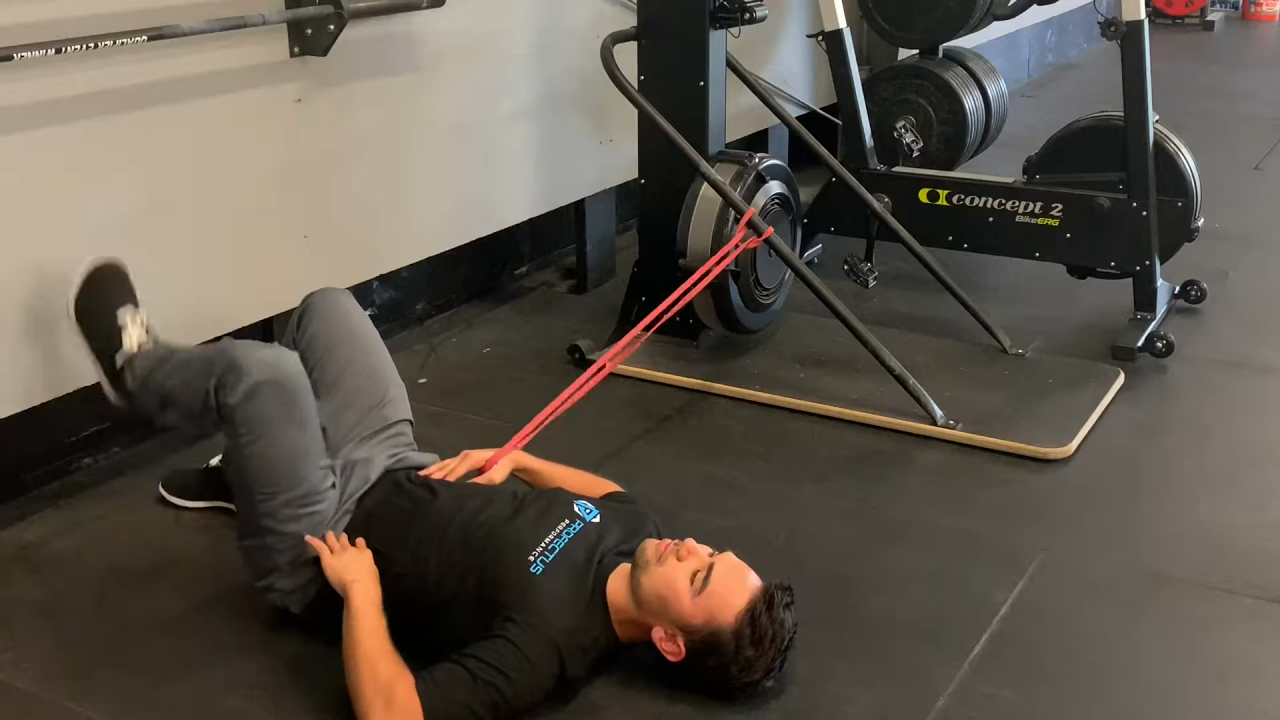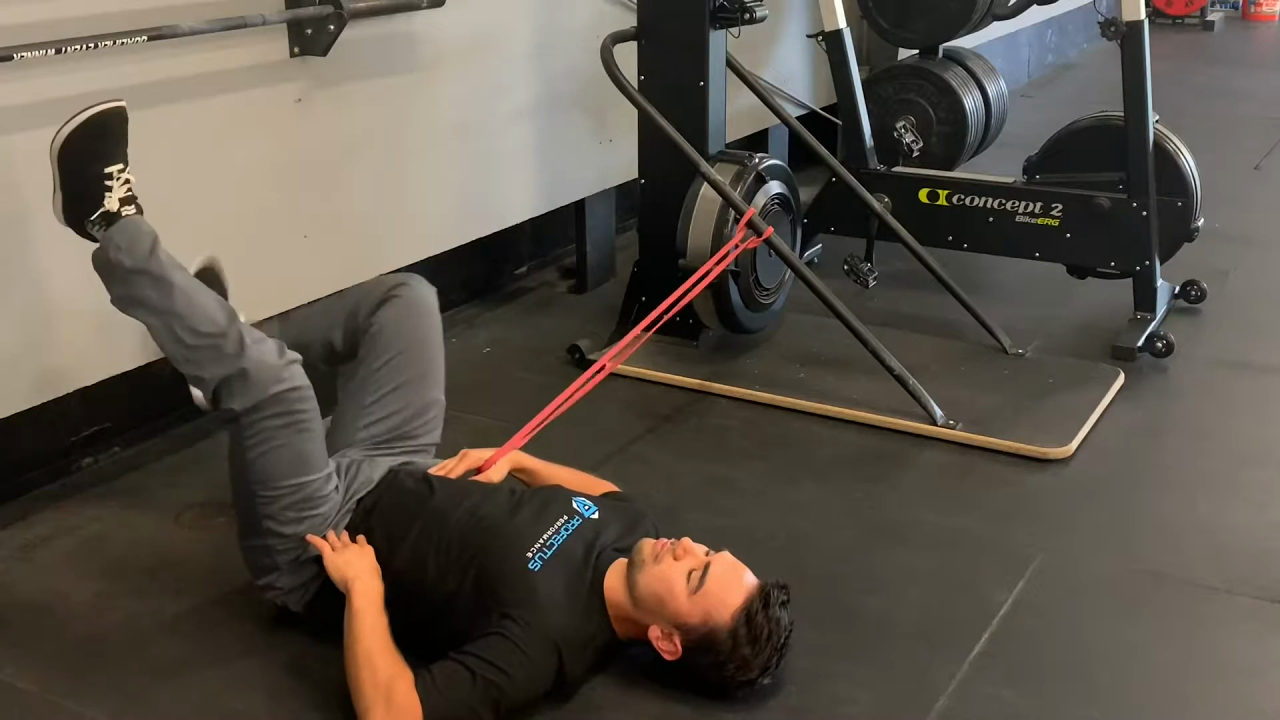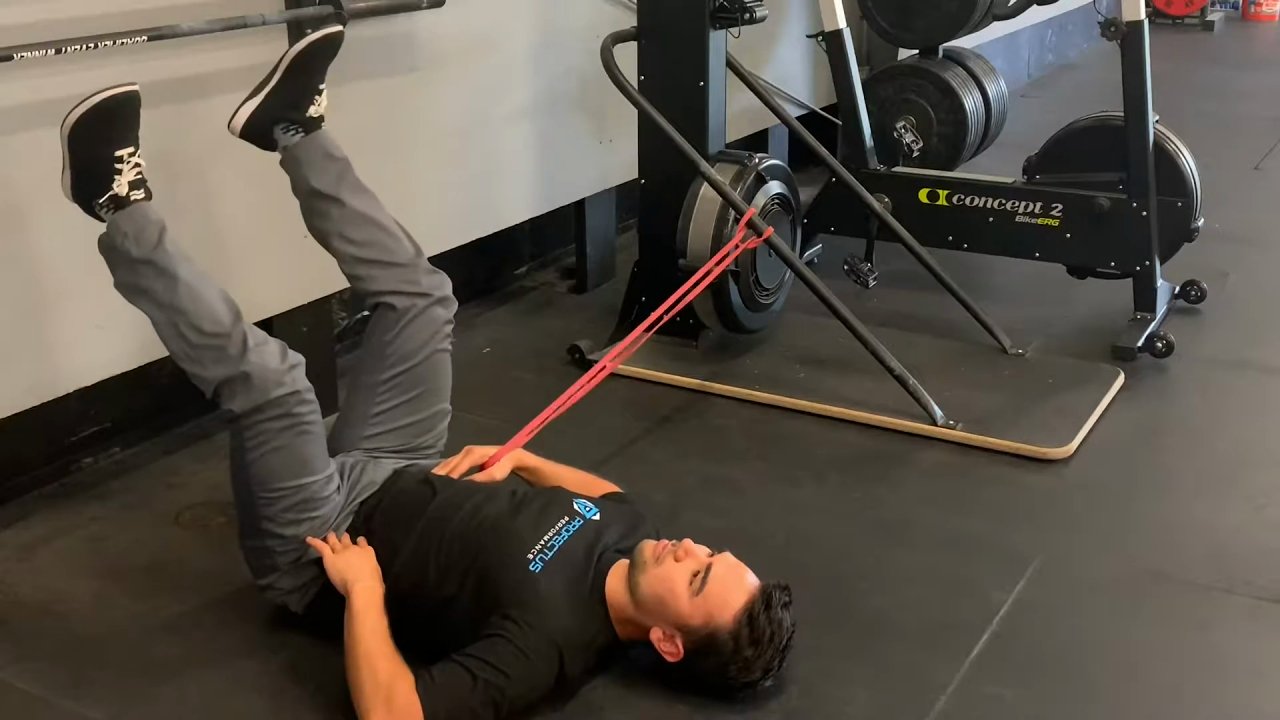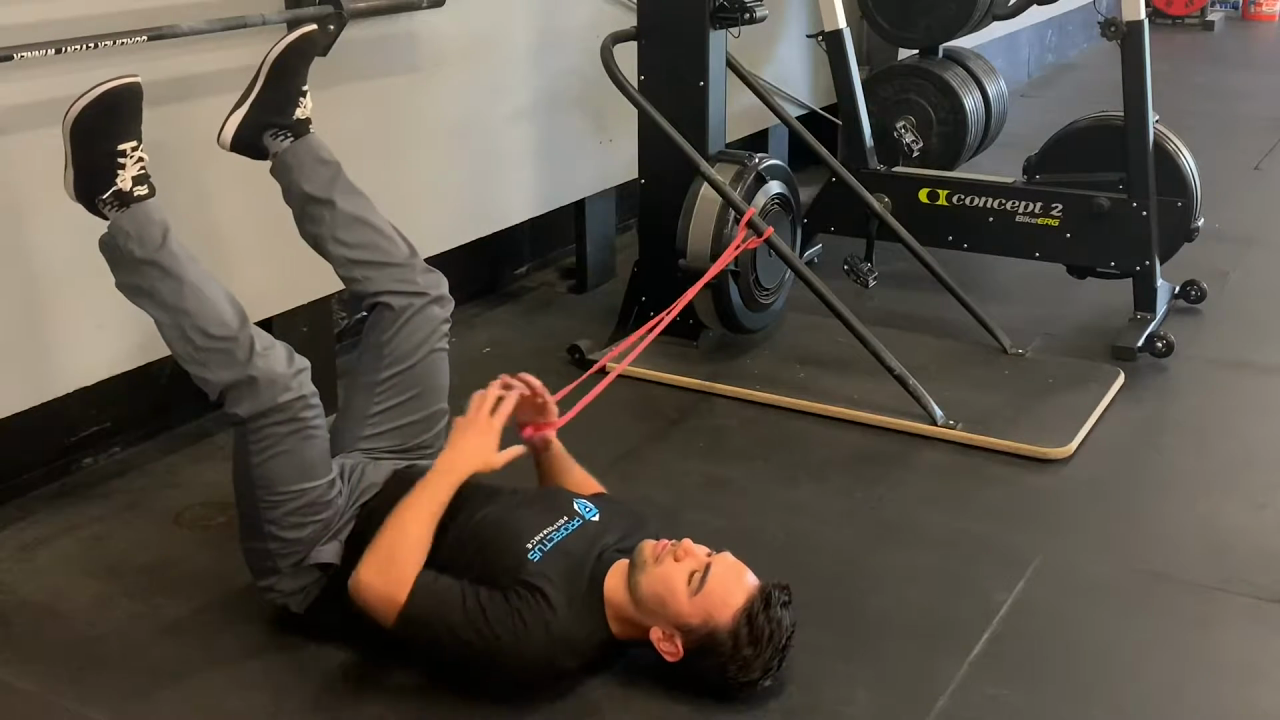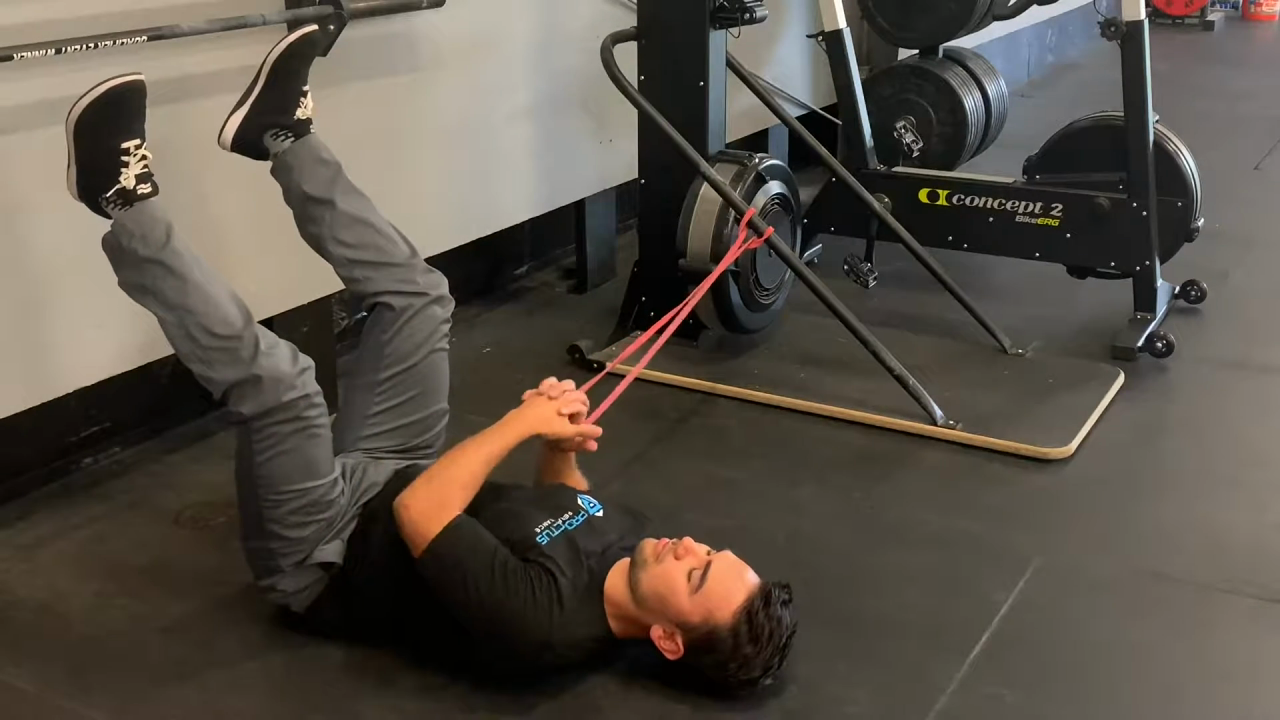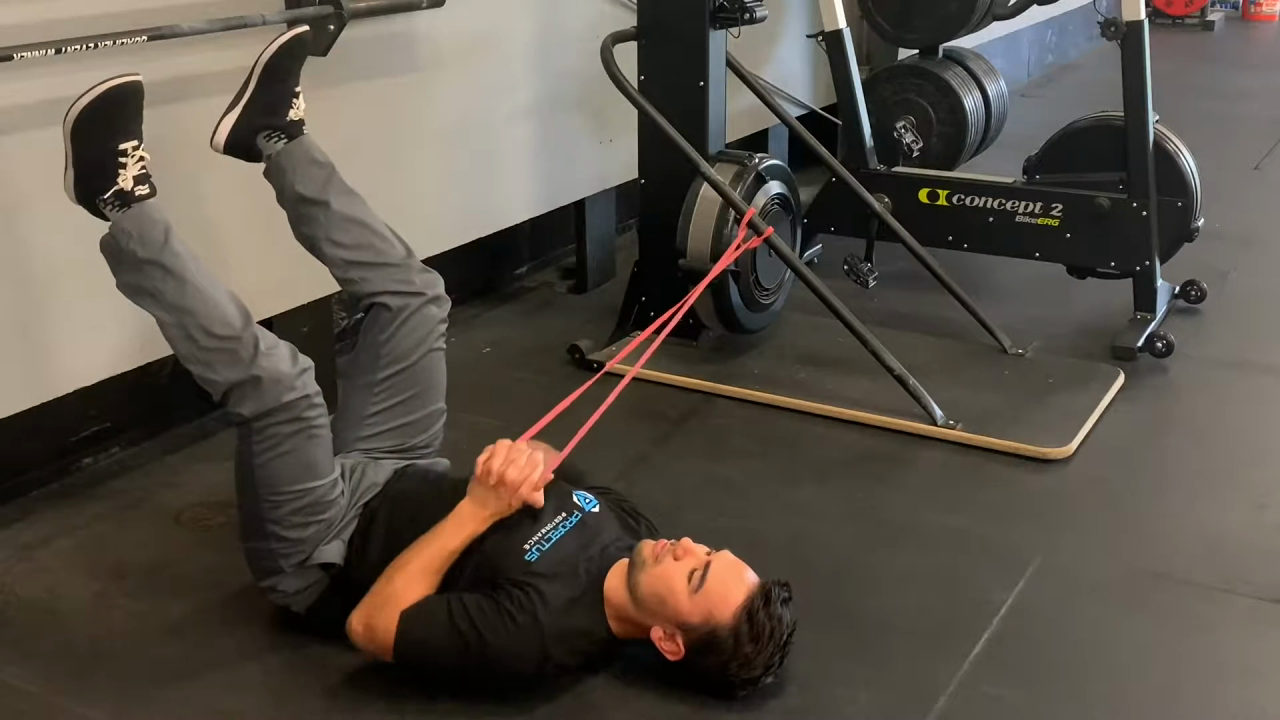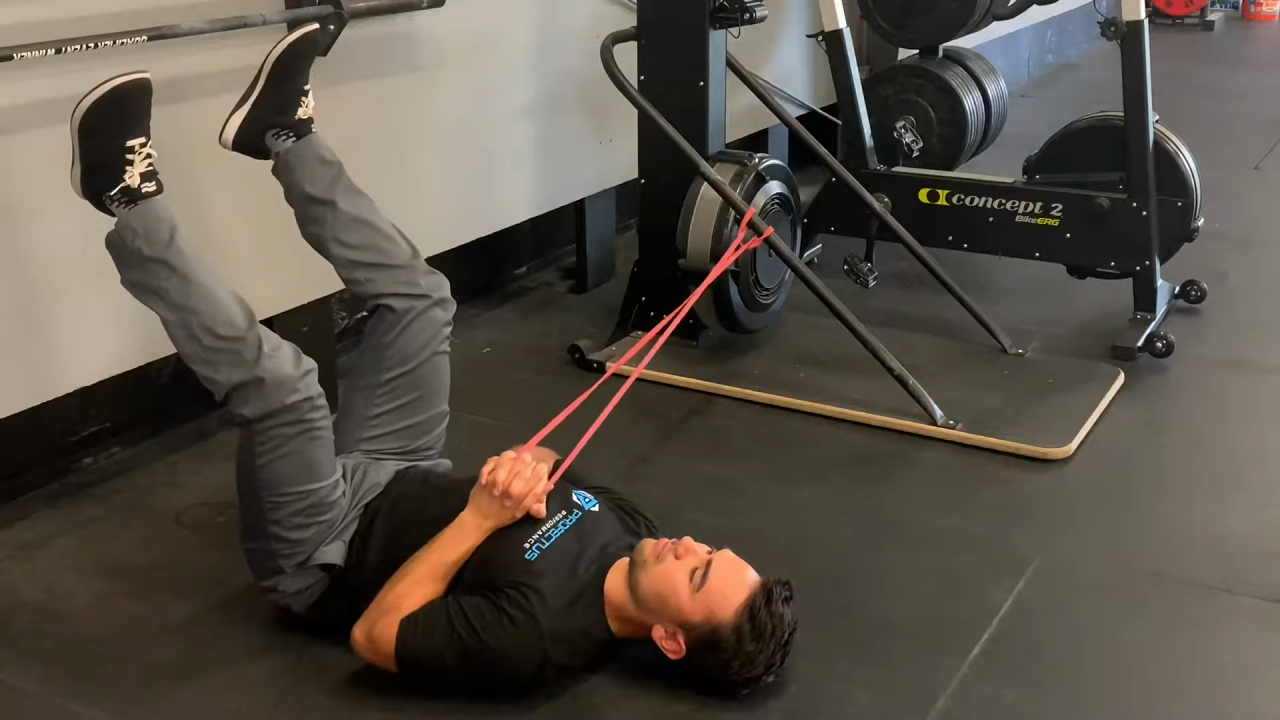
dt=0.5s
person 1, frame 1
left shoulder: (553, 643)
right shoulder: (636, 540)
right elbow: (605, 489)
left wrist: (362, 593)
right wrist: (514, 459)
left hip: (328, 556)
right hip: (395, 488)
left knee: (269, 372)
right knee: (326, 310)
left ankle: (138, 371)
right ankle: (248, 478)
person 1, frame 2
left shoulder: (547, 640)
right shoulder: (629, 534)
right elbow: (603, 489)
left wrist: (363, 586)
right wrist: (515, 461)
left hip: (318, 549)
right hip: (392, 479)
left knee: (270, 377)
right knee: (405, 298)
left ankle: (114, 227)
right ankle: (233, 356)
person 1, frame 3
left shoulder: (551, 639)
right shoulder: (627, 537)
right elbow: (603, 489)
left wrist: (363, 587)
right wrist: (520, 460)
left hip: (321, 542)
right hip: (392, 480)
left knee: (267, 373)
right knee: (420, 293)
left ankle: (122, 207)
right ankle: (293, 130)
person 1, frame 4
left shoulder: (545, 633)
right shoulder: (626, 537)
left elbow: (377, 588)
left wrist: (455, 459)
right wrist: (544, 442)
left hip: (322, 554)
right hip: (379, 479)
left knee: (271, 377)
right knee: (416, 293)
left ankle: (125, 205)
right ankle: (281, 134)
person 1, frame 5
left shoulder: (545, 625)
right shoulder: (625, 536)
left elbow: (415, 516)
right elbow: (559, 497)
left wrist: (524, 423)
right wrist: (564, 439)
left hip: (319, 556)
right hip: (385, 474)
left knee: (274, 376)
right knee: (415, 293)
left ankle: (129, 205)
right ankle: (283, 135)
person 1, frame 6
left shoulder: (542, 633)
right shoulder: (626, 530)
left elbow: (372, 626)
right elbow: (545, 461)
left wrist: (474, 512)
right wrist: (521, 463)
left hip: (320, 554)
right hip: (394, 479)
left knee: (275, 377)
right knee: (411, 294)
left ankle: (125, 206)
right ankle: (276, 140)
person 1, frame 7
left shoulder: (541, 636)
right shoulder: (624, 529)
left elbow: (376, 637)
right elbow: (547, 466)
left wrist: (478, 519)
right wrist: (524, 467)
left hip: (321, 554)
right hip: (394, 480)
left knee: (276, 376)
right knee: (416, 294)
left ankle: (133, 202)
right ankle: (282, 133)
